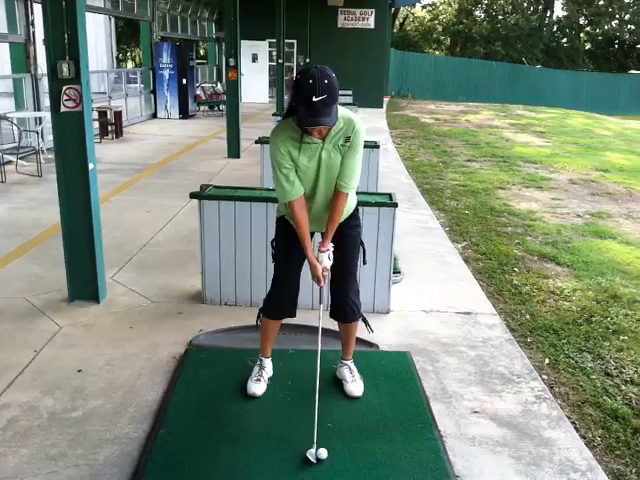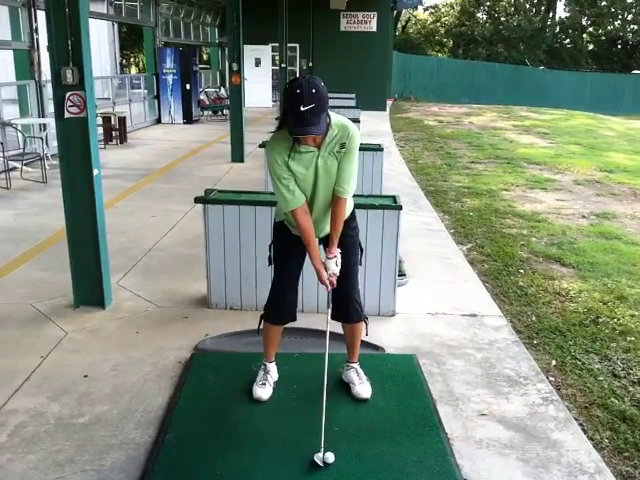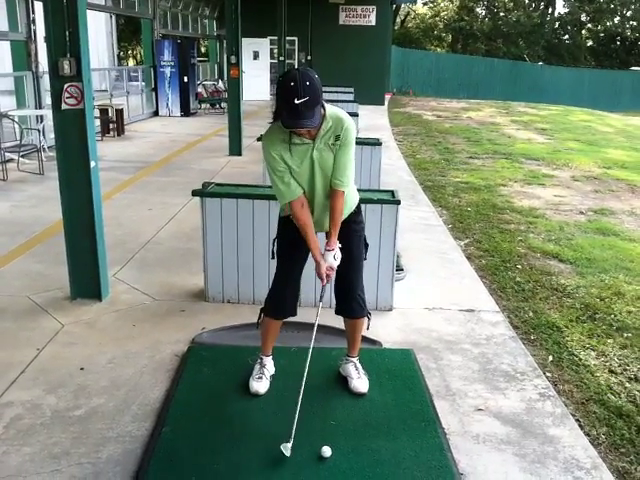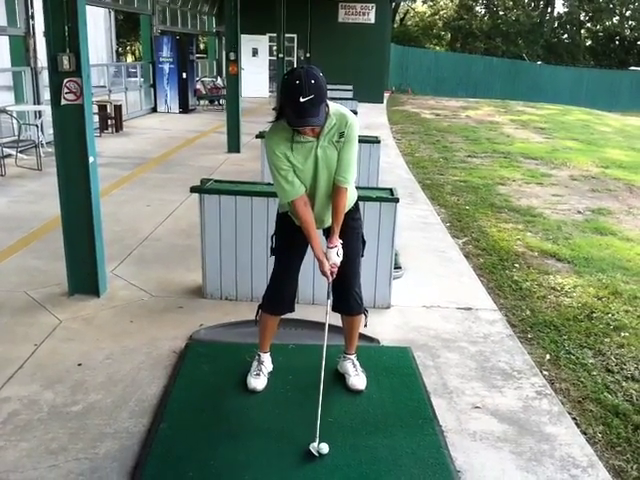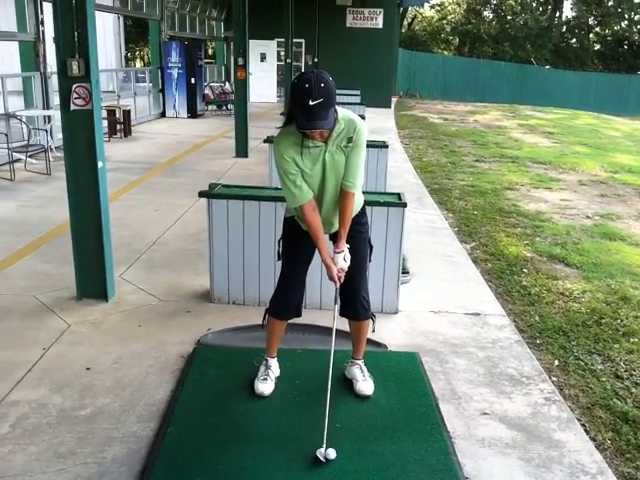
dt=1s
person 1, frame 1
left shoulder: (352, 128)
right shoulder: (282, 137)
left elbow: (343, 189)
right elbow: (296, 200)
left wrist: (328, 244)
right wrist: (311, 256)
left hip: (342, 218)
right hip: (294, 219)
left knee: (346, 293)
right knee: (281, 291)
left ankle: (346, 363)
right ankle: (264, 362)
person 1, frame 2
left shoulder: (347, 133)
right shoulder: (277, 148)
left elbow: (341, 195)
right elbow: (298, 209)
left wrist: (333, 249)
right wrist: (318, 263)
left hip: (340, 220)
right hip: (291, 226)
left knee: (349, 295)
right knee: (281, 295)
left ankle: (353, 366)
right ankle: (269, 366)
person 1, frame 3
left shoulder: (342, 125)
right shoulder: (273, 141)
left elbow: (339, 189)
right elbow: (297, 202)
left wrist: (332, 243)
right wrist: (317, 256)
left hip: (344, 214)
right hip: (296, 219)
left knee: (352, 290)
right knee: (282, 289)
left ankle: (351, 361)
right ankle: (265, 360)
person 1, frame 4
left shoulder: (346, 122)
right shoulder: (276, 139)
left elbow: (342, 184)
right elbow: (298, 200)
left wrist: (334, 238)
right wrist: (319, 253)
left hip: (343, 212)
right hip: (295, 217)
left knee: (350, 288)
right knee: (280, 287)
left ankle: (349, 358)
right ankle: (263, 357)
person 1, frame 5
left shoulder: (354, 128)
right shoulder: (285, 144)
left elbow: (349, 189)
right elbow: (306, 205)
left wrist: (341, 244)
right wrist: (326, 257)
left hip: (350, 217)
right hip: (302, 221)
left knee: (357, 293)
right knee: (287, 291)
left ankle: (357, 363)
right ankle: (270, 362)
